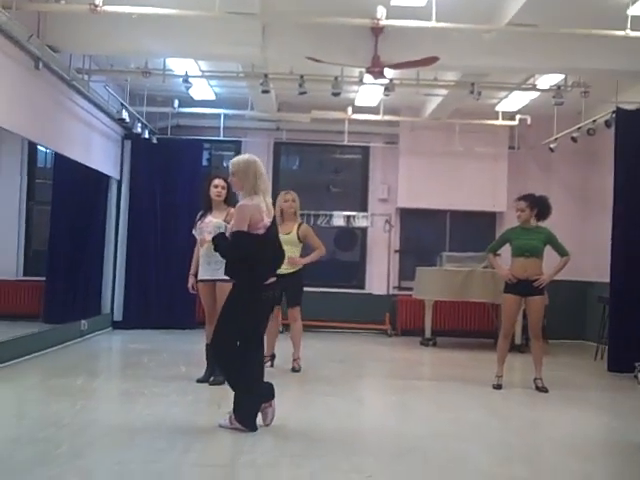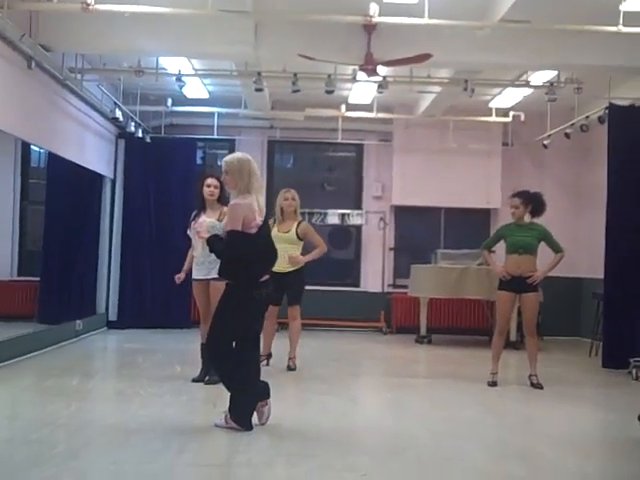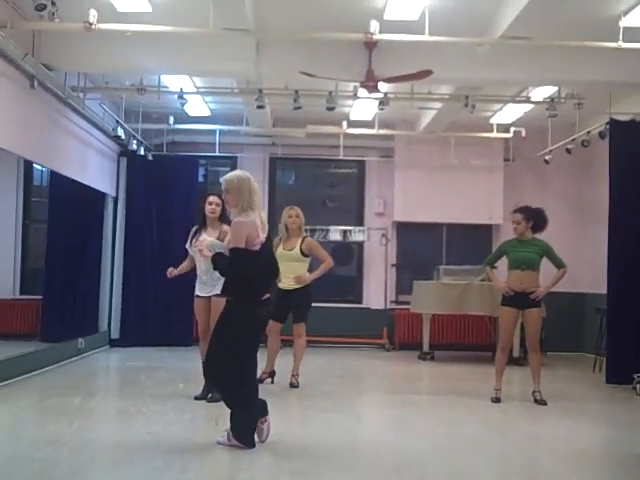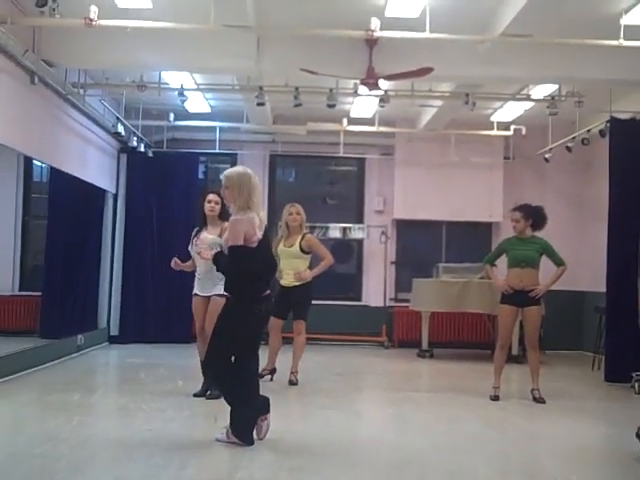
dt=0.3s
person 1, frame 1
left shoulder: (245, 206)
right shoulder: (266, 206)
left elbow: (234, 251)
left wrist: (218, 237)
left hip: (249, 289)
right hip: (266, 287)
left knee: (223, 344)
right knee: (251, 347)
left ankle: (260, 397)
right ankle: (246, 413)
person 1, frame 2
left shoulder: (238, 205)
right shoulder: (258, 205)
left elbow: (229, 250)
left wrist: (211, 238)
left hip: (242, 287)
right hip: (259, 286)
left knee: (217, 344)
right knee: (247, 346)
left ankle: (254, 396)
right ankle: (242, 412)
person 1, frame 3
left shoulder: (241, 223)
right shoulder: (259, 221)
left elbow: (233, 268)
left wrist: (215, 257)
left hip: (243, 305)
right hip: (259, 303)
left knee: (217, 361)
right knee: (244, 363)
left ankle: (254, 414)
right ankle: (244, 430)
person 1, frame 4
left shoulder: (239, 221)
right shoulder: (257, 219)
left elbow: (234, 266)
left wrist: (215, 256)
left hip: (243, 302)
right hip: (259, 300)
left knee: (216, 359)
right knee: (246, 361)
left ankle: (254, 411)
right ankle: (243, 425)
person 2, frame 1
left shoulder: (232, 214)
right shoulder: (202, 216)
right elbow: (198, 246)
right wrist: (192, 274)
left hip: (225, 271)
right hip: (205, 272)
right knee: (210, 319)
left ankle: (222, 368)
right ankle: (210, 366)
person 2, frame 2
left shoulder: (225, 212)
right shoulder: (196, 215)
right elbow: (193, 246)
right wrist: (184, 270)
left hip: (219, 269)
right hip: (199, 271)
right knee: (204, 318)
right ankle: (205, 366)
person 2, frame 3
left shoulder: (226, 231)
right shoulder: (196, 231)
right elbow: (191, 260)
right wrist: (176, 271)
left hip: (222, 286)
right hip: (201, 288)
right knee: (203, 335)
right ankle: (208, 383)
person 2, frame 4
left shoulder: (226, 228)
right shoulder: (197, 232)
right elbow: (195, 262)
right wrist: (180, 266)
left hip: (221, 286)
right hip: (200, 287)
left knee: (211, 333)
right knee: (200, 333)
right ankle: (207, 380)
person 3, frame 1
left shoulder: (544, 234)
right shoulder: (511, 232)
left elbow: (565, 256)
right elbow: (491, 251)
left wrist: (550, 275)
right wrist: (500, 269)
left hip: (535, 285)
right hip: (513, 283)
left knee: (536, 332)
right knee: (506, 331)
left ankle: (538, 377)
right ankle: (499, 374)
person 3, frame 2
left shoulder: (539, 230)
right shoulder: (506, 229)
left elbow: (559, 252)
right elbow: (485, 248)
left wrist: (544, 272)
right wrist: (495, 266)
left hip: (529, 282)
right hip: (507, 280)
left knee: (530, 329)
right knee: (501, 327)
left ankle: (533, 373)
right ankle: (494, 371)
person 3, frame 3
left shoulder: (541, 246)
right shoulder: (508, 245)
left elbow: (562, 268)
right elbow: (488, 264)
left wrist: (547, 287)
right wrist: (497, 282)
left hip: (532, 297)
right hip: (510, 296)
left knee: (533, 345)
right knee: (504, 344)
left ankle: (536, 390)
right ankle: (497, 387)
person 3, frame 4
left shoulder: (540, 244)
right shoulder: (507, 243)
left elbow: (562, 266)
right elbow: (487, 262)
left wrist: (546, 285)
right wrist: (497, 280)
left hip: (532, 295)
right hip: (510, 294)
left knee: (532, 343)
right knee: (503, 342)
left ankle: (535, 387)
right ankle: (496, 385)
person 4, frame 1
left shoulder: (302, 228)
left elbow: (320, 250)
left wrist: (304, 260)
left hip: (293, 275)
left knee: (294, 315)
right knee: (272, 314)
left ankle: (296, 357)
right ankle: (269, 353)
person 4, frame 2
left shoulder: (302, 226)
right shoulder: (272, 224)
left elbow: (322, 247)
left wrist: (305, 258)
left hip: (294, 273)
right hip: (274, 273)
left knee: (293, 313)
right knee: (269, 313)
left ankle: (292, 356)
right ankle: (266, 352)
person 4, frame 3
left shoulder: (307, 242)
right shoulder: (279, 241)
left elbow: (328, 261)
left wrist: (311, 276)
left hip: (301, 291)
right hip: (282, 290)
left knee: (299, 331)
right knee: (272, 329)
left ankle: (295, 373)
right ankle: (269, 369)
person 4, frame 4
left shoulder: (307, 238)
right shoulder: (280, 238)
left elbow: (328, 259)
left wrist: (311, 274)
right wrist: (276, 270)
left hip: (301, 288)
right hip: (283, 287)
left knee: (299, 328)
right knee: (274, 326)
left ankle: (294, 371)
right ankle: (270, 366)
